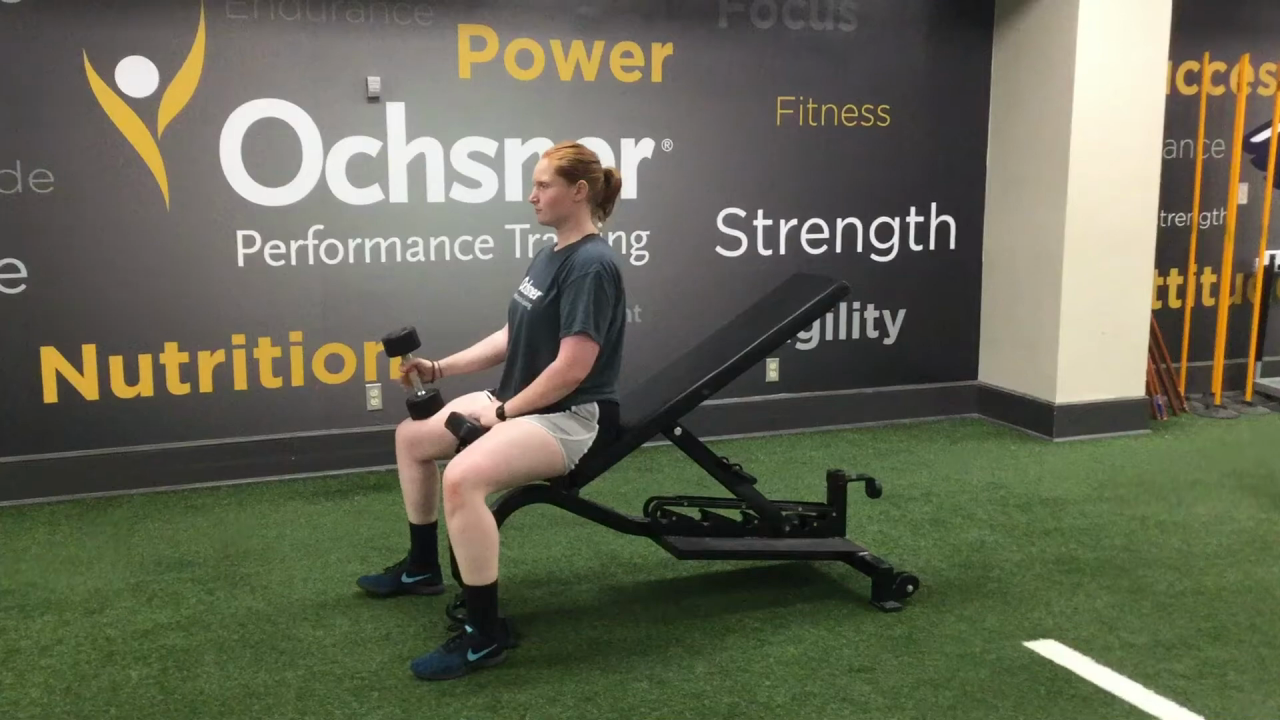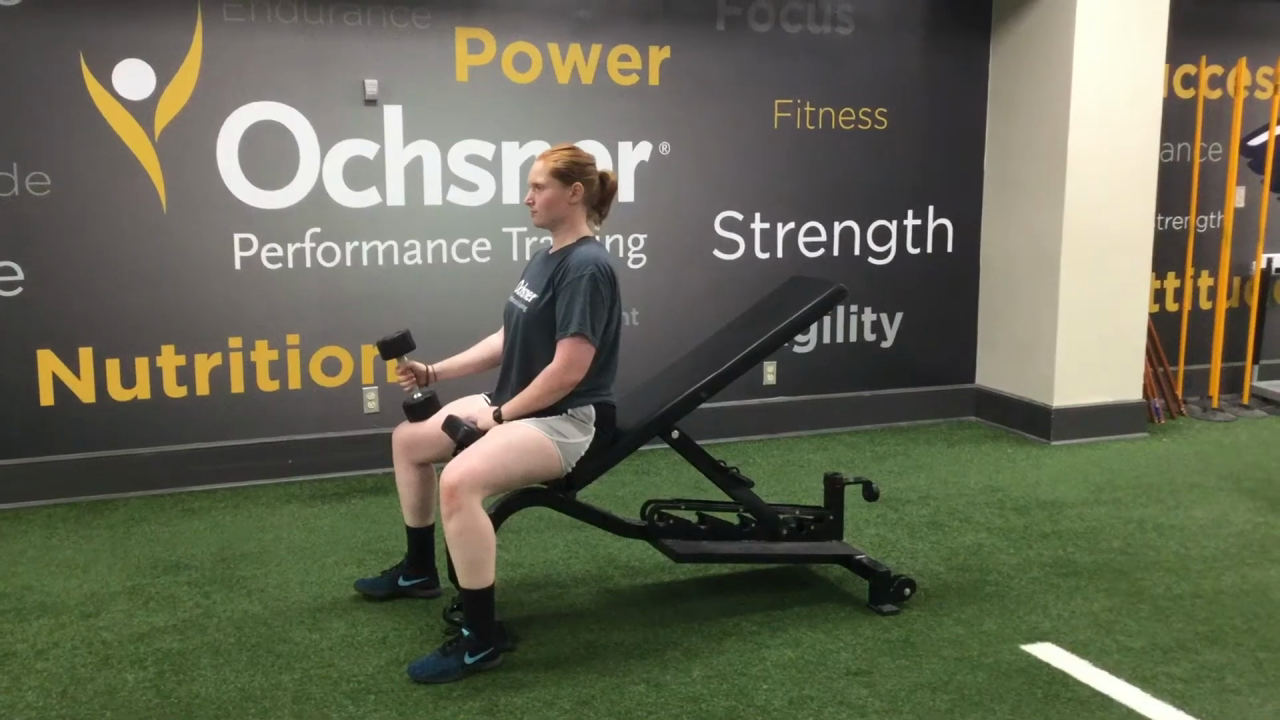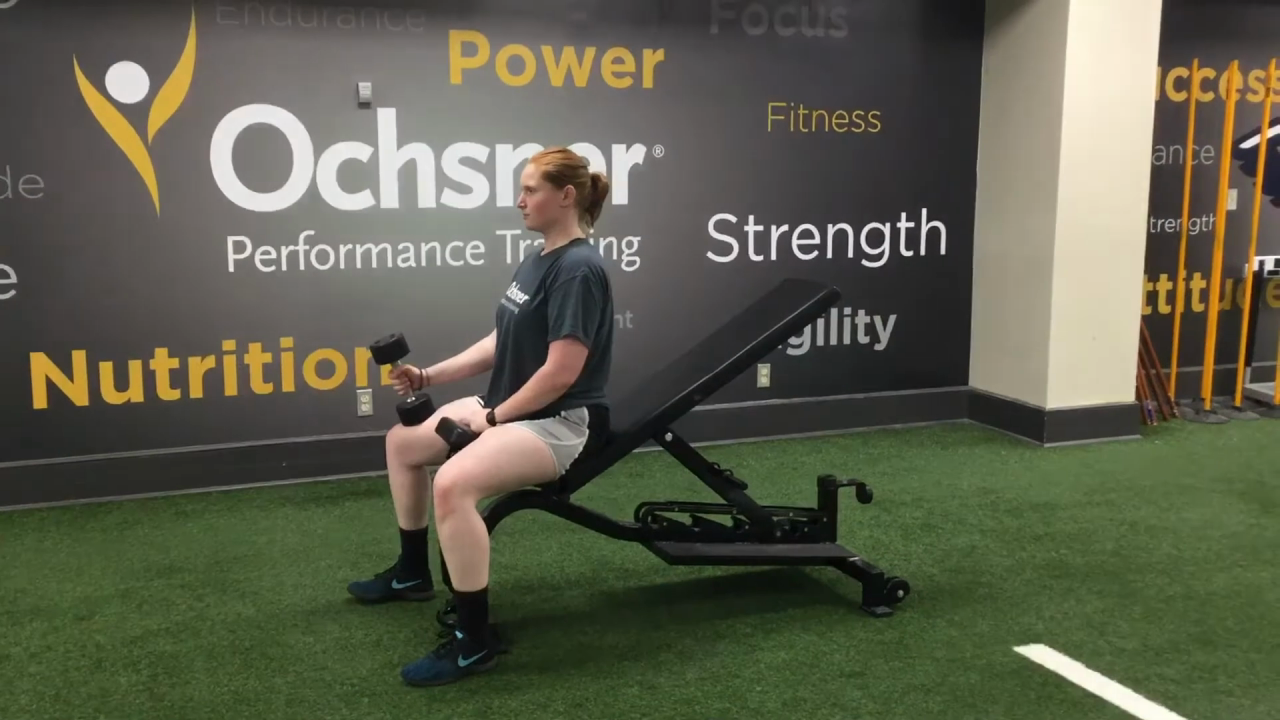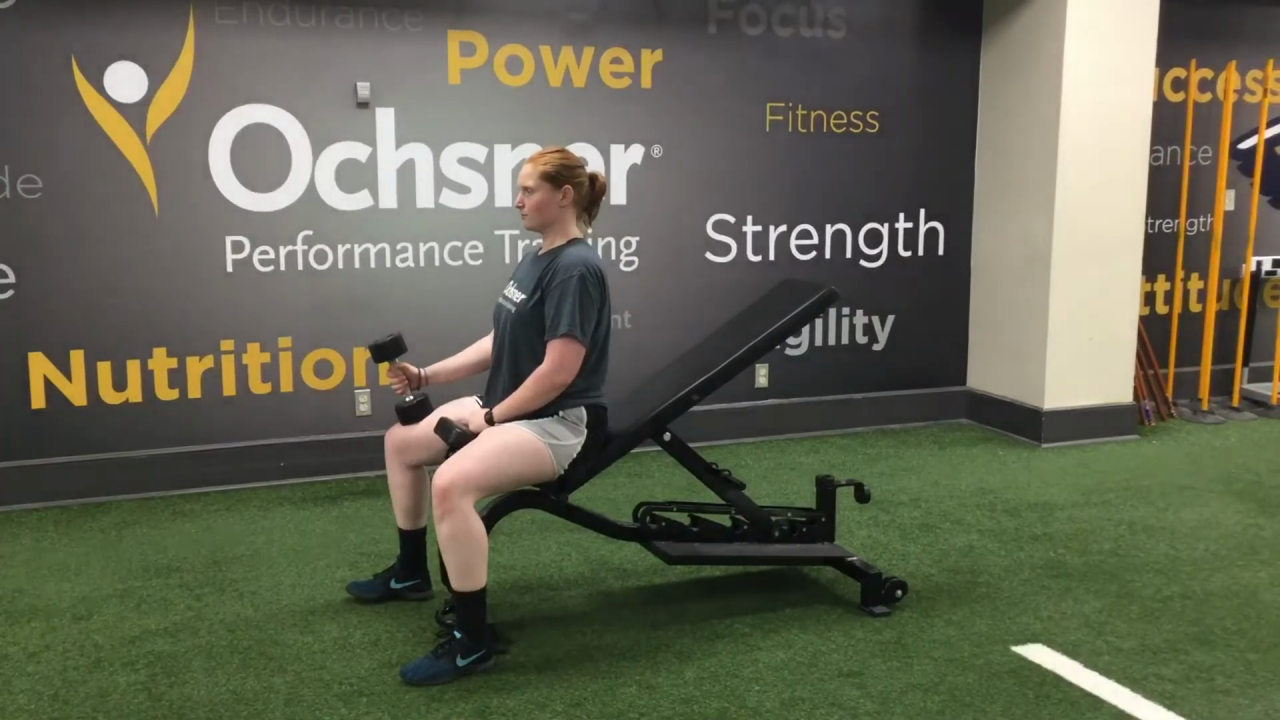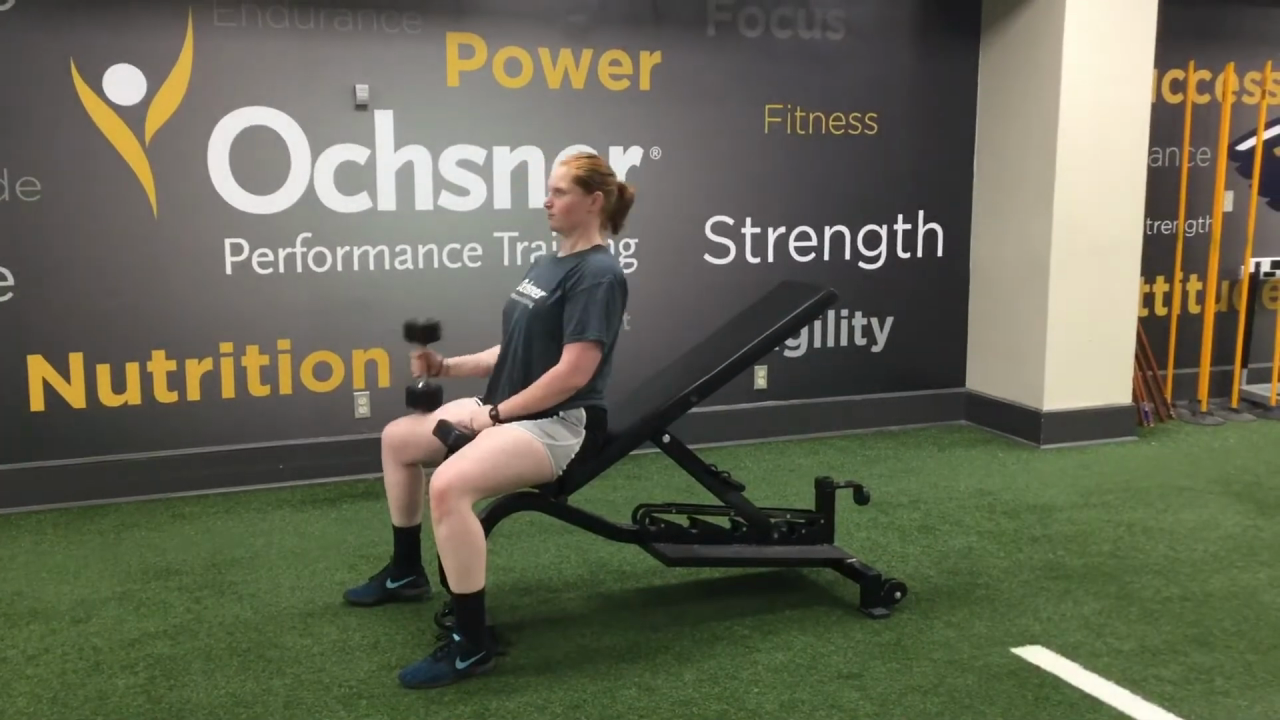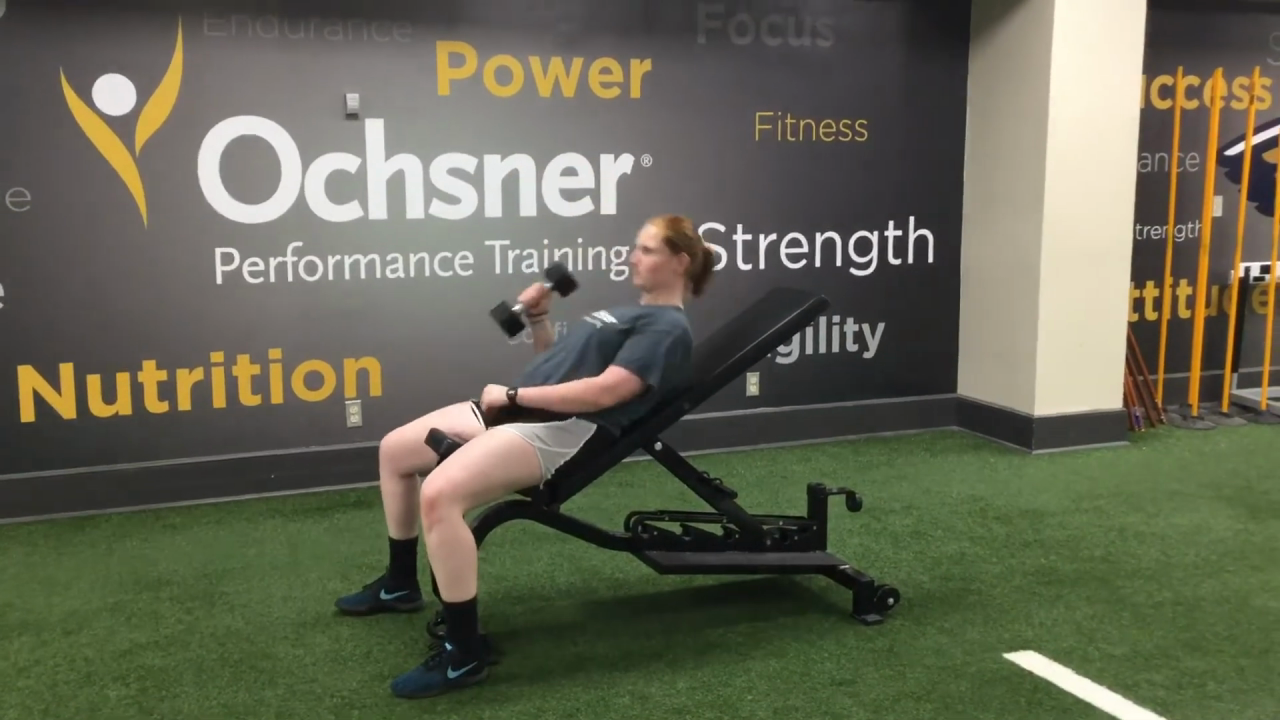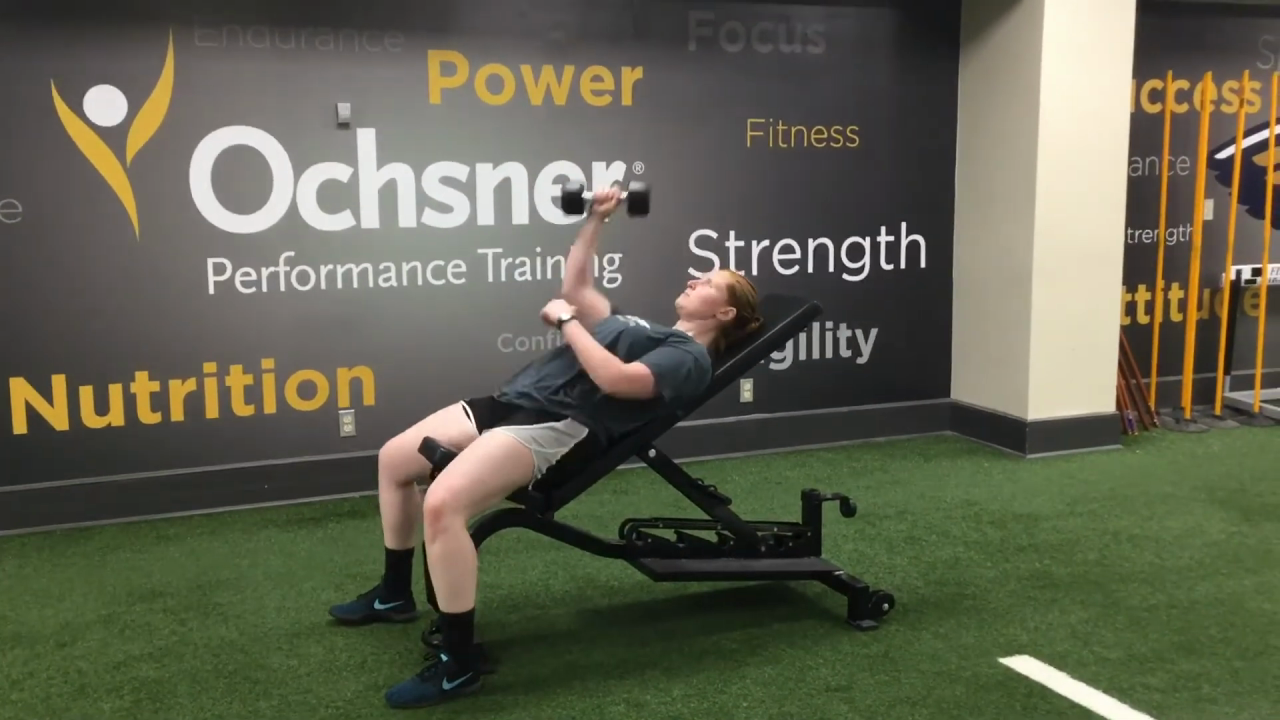
dt=0.5s
person 1, frame 1
left shoulder: (591, 265)
right shoulder: (549, 255)
left elbow: (573, 368)
right elbow: (511, 337)
left wrist: (505, 412)
right wrist: (439, 368)
left hip: (570, 415)
right hip: (519, 400)
left knee: (463, 477)
right knee: (412, 435)
left ankle: (485, 636)
right ankle: (422, 567)
person 1, frame 2
left shoulder: (586, 267)
right shoulder: (545, 257)
left elbow: (568, 370)
right elbow: (506, 341)
left wrist: (502, 415)
right wrist: (434, 372)
left hip: (567, 419)
right hip: (517, 403)
left knee: (460, 480)
right knee: (408, 439)
left ankle: (480, 640)
right ankle: (419, 570)
person 1, frame 3
left shoulder: (578, 269)
right shoulder: (536, 260)
left elbow: (561, 372)
right elbow: (500, 343)
left wrist: (495, 418)
right wrist: (428, 376)
left hip: (559, 420)
right hip: (509, 406)
left knee: (453, 483)
right knee: (401, 441)
left ankle: (474, 642)
right ankle: (412, 572)
person 1, frame 4
left shoulder: (575, 268)
right shoulder: (535, 259)
left elbow: (558, 371)
right elbow: (498, 344)
left wrist: (492, 417)
right wrist: (425, 375)
left hip: (559, 421)
right hip: (509, 406)
left knee: (452, 484)
right knee: (401, 441)
left ankle: (473, 642)
right ankle: (411, 571)
person 1, frame 5
left shoulder: (599, 274)
right shoulder: (548, 264)
left elbow: (573, 372)
left wrist: (494, 415)
right wrist: (449, 366)
left hip: (560, 422)
right hip: (509, 407)
left knee: (449, 486)
right knee: (396, 440)
left ankle: (471, 645)
right ankle: (406, 571)
person 1, frame 6
left shoulder: (669, 329)
right shoulder: (632, 313)
left elbow: (605, 391)
left wrist: (513, 395)
right wrist: (538, 320)
left hip: (563, 431)
right hip: (520, 411)
left knee: (439, 496)
right knee: (395, 450)
left ankle: (464, 653)
right ankle: (400, 583)
person 1, frame 7
left shoulder: (689, 360)
right shoulder: (642, 325)
left elbow: (616, 379)
right elbow: (574, 286)
left wrist: (569, 321)
right wrist: (594, 222)
left hip: (556, 426)
right hip: (512, 404)
left knee: (443, 505)
right knee: (392, 461)
left ankle: (458, 664)
right ankle: (395, 594)
